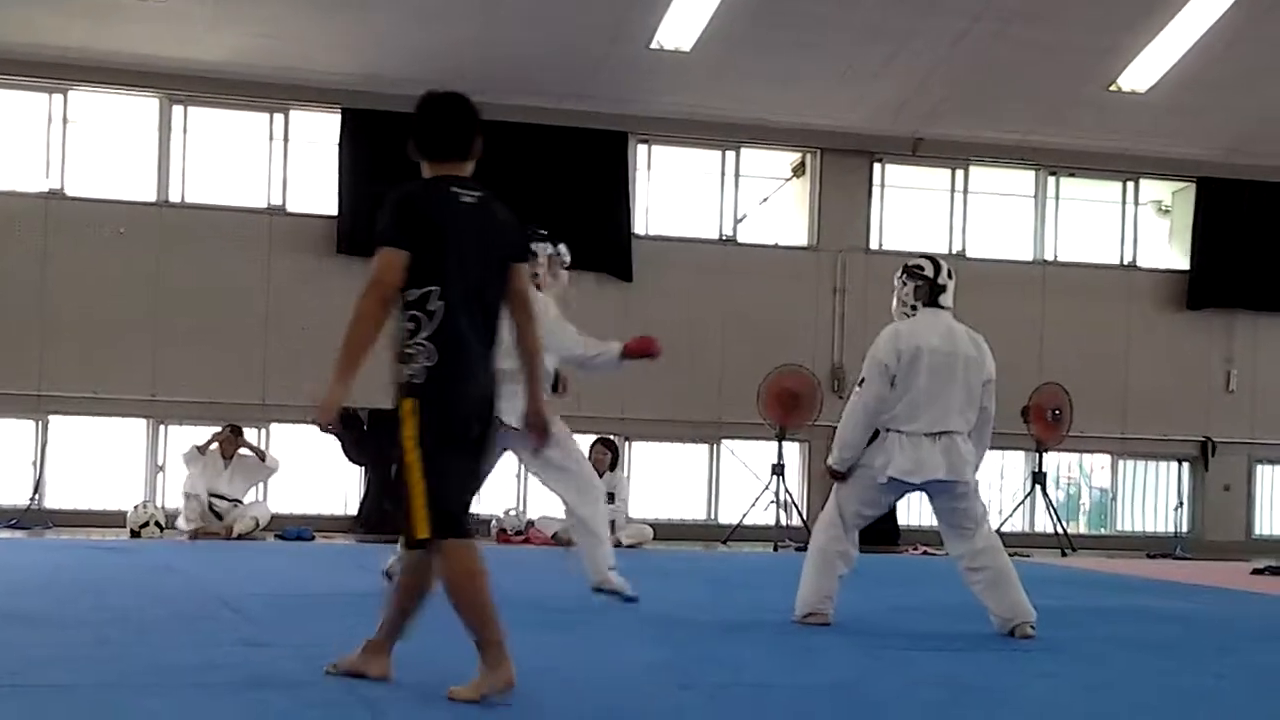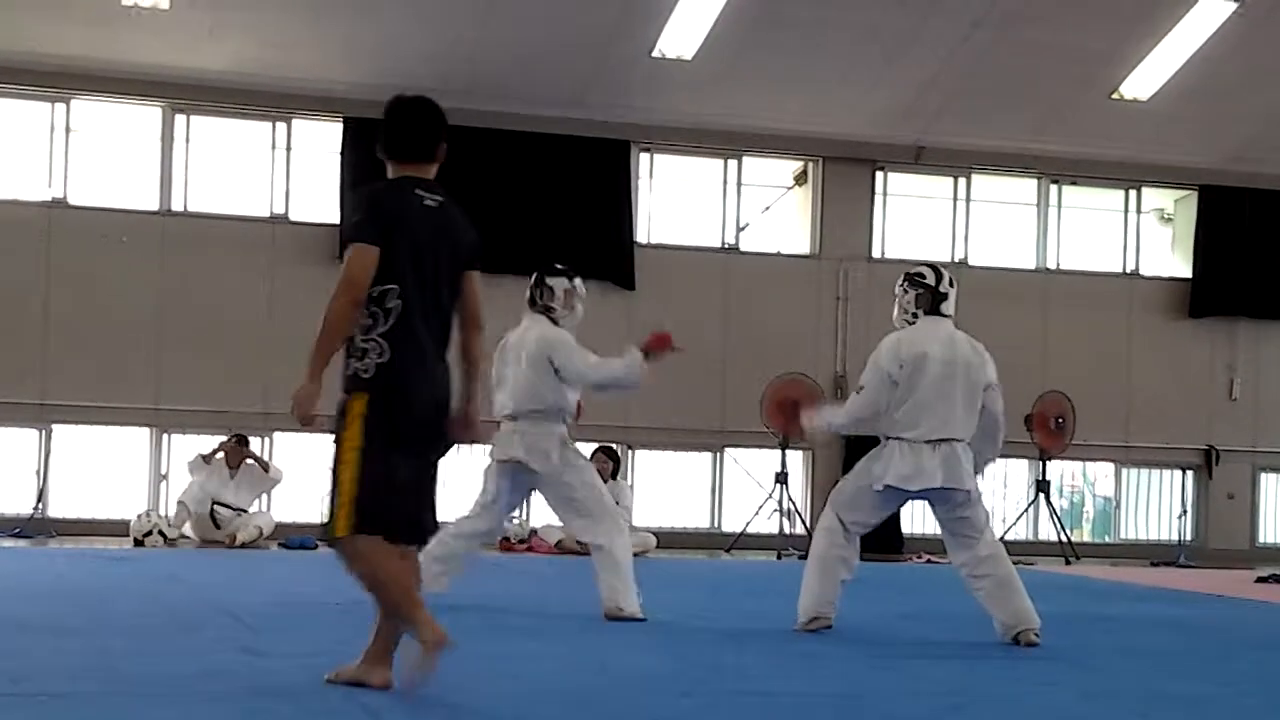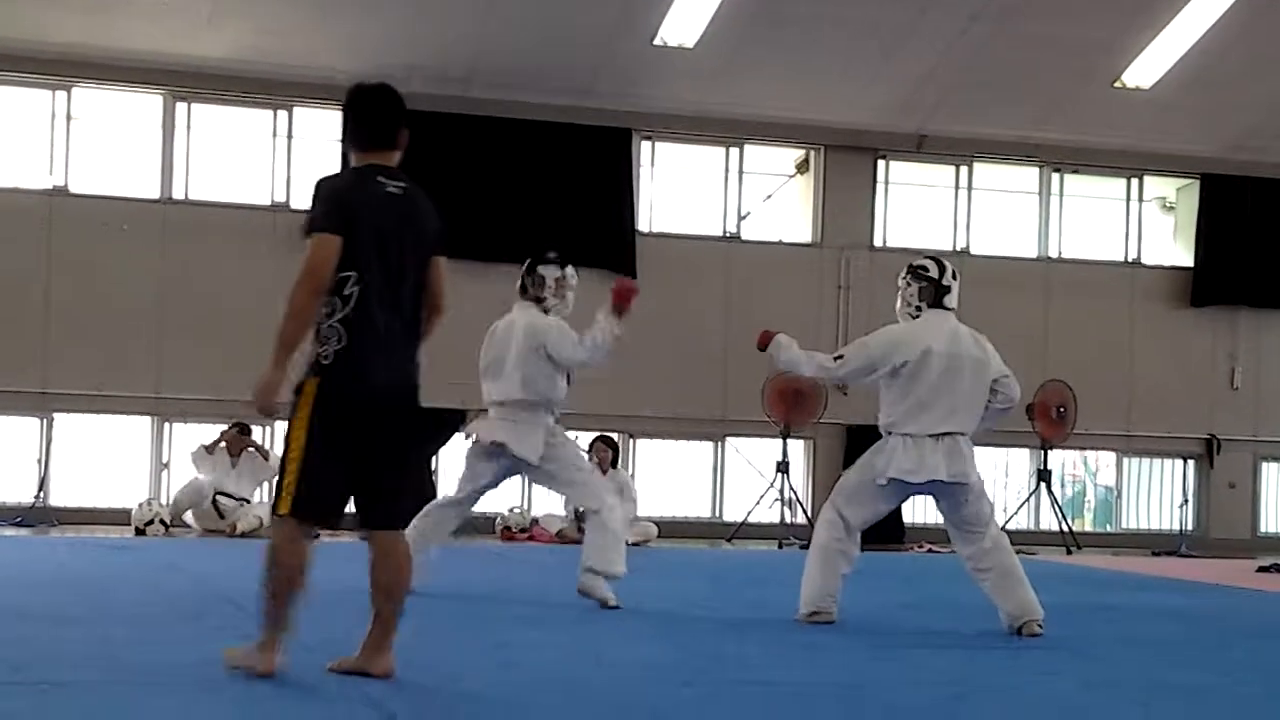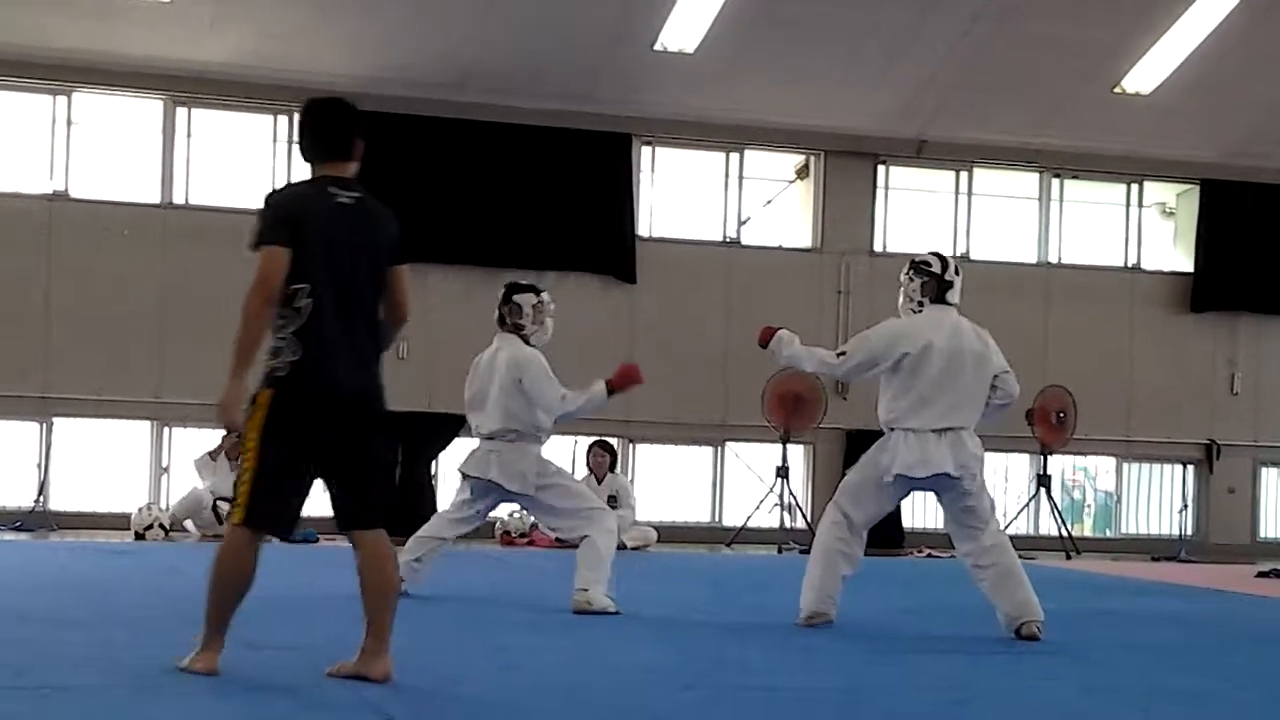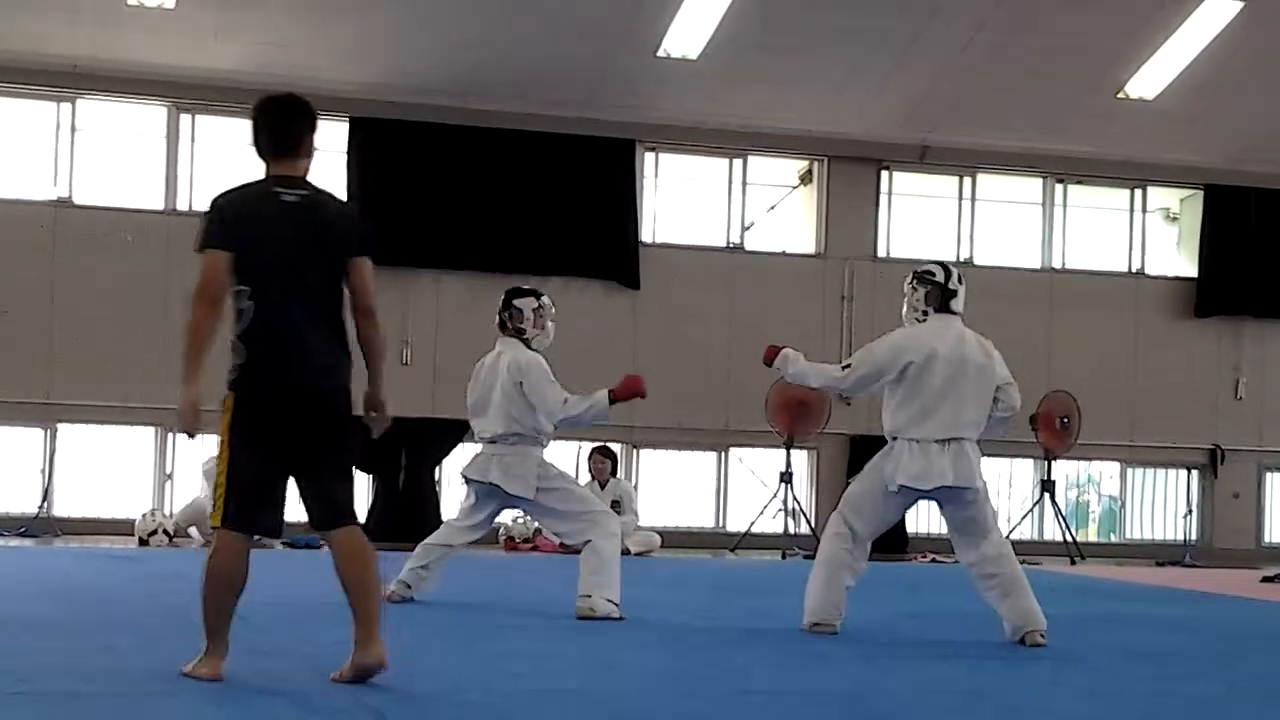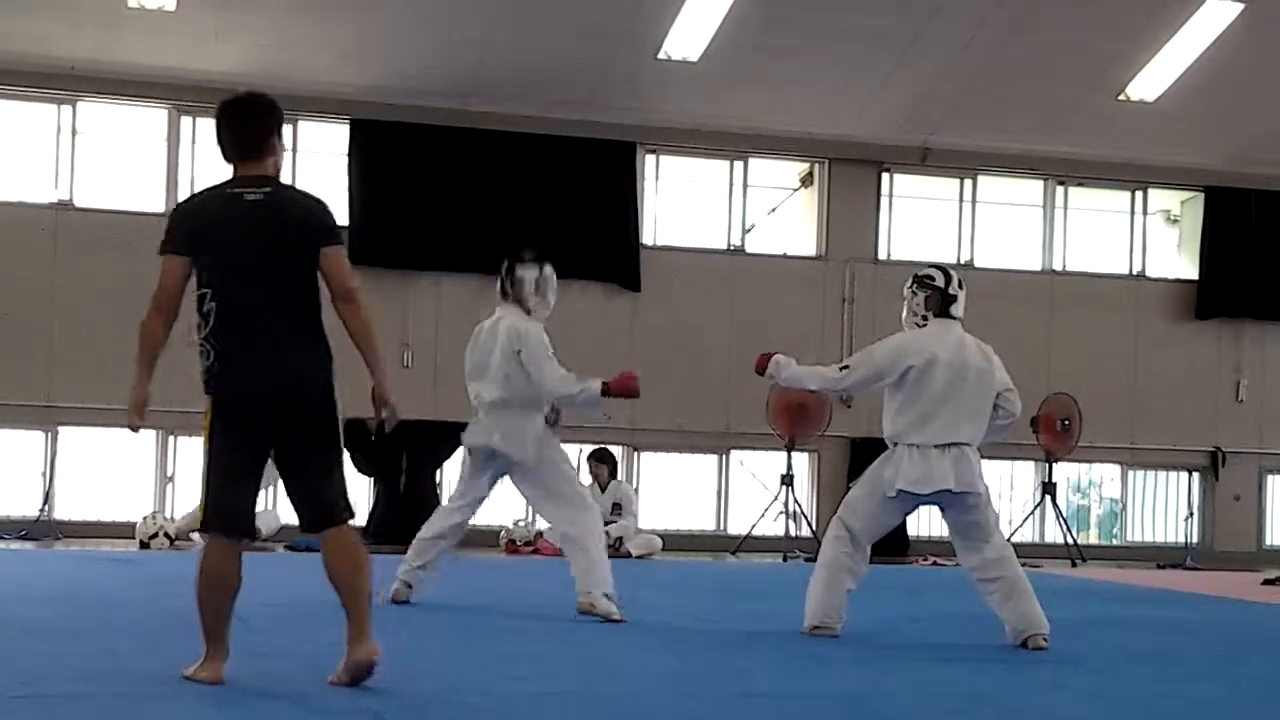
dt=0.2s
person 1, frame 1
left shoulder: (409, 204)
right shoulder: (500, 217)
left elbow: (377, 297)
right elbow: (523, 313)
left wrist: (339, 381)
right wrist: (535, 396)
left hip: (429, 390)
right hip: (477, 392)
left knee: (442, 536)
right knee: (431, 531)
left ankle: (495, 660)
right ankle: (378, 650)
person 1, frame 2
left shoulder: (376, 203)
right shoulder: (458, 222)
left elbow: (352, 293)
right elbow: (472, 321)
left wrist: (313, 376)
right wrist: (468, 399)
left hip: (380, 388)
right hip: (431, 393)
left knee: (354, 529)
right knee: (402, 536)
left ankle: (423, 628)
right ankle: (378, 659)
person 1, frame 3
left shoulder: (337, 192)
right shoulder: (422, 207)
left elbow: (315, 282)
right elbow: (434, 302)
left wrist: (277, 365)
left hip: (340, 376)
right hip: (398, 382)
left knee: (294, 515)
right knee: (387, 525)
left ankle: (266, 645)
right ankle: (379, 650)
person 1, frame 4
left shoulder: (287, 206)
right shoulder: (381, 218)
left elbow: (262, 296)
right elbow: (398, 312)
left wrist: (236, 381)
left hip: (296, 388)
right hip: (361, 391)
left knee: (247, 523)
right knee: (368, 524)
left ankle: (209, 648)
right ankle: (375, 651)
person 1, frame 5
left shoulder: (231, 209)
right shoulder: (340, 217)
left elbow: (207, 300)
right elbow: (366, 308)
left wrist: (190, 381)
right wrist: (377, 383)
left hip: (258, 389)
right hip: (326, 390)
left knee: (233, 528)
right knee: (340, 520)
left ankle: (213, 655)
right ankle: (368, 643)
person 1, frame 6
left shoulder: (193, 214)
right shoulder: (309, 211)
left elbow: (163, 306)
right elbow: (347, 297)
left wrist: (143, 380)
right wrist: (377, 374)
left hip: (234, 390)
right hip: (305, 388)
left knee: (224, 531)
right knee: (331, 519)
left ankle: (214, 657)
right ankle: (361, 641)
person 2, frame 1
left shoulder: (896, 337)
right shoulder: (975, 344)
left elbow: (867, 403)
right elbow: (983, 415)
left wrist: (841, 458)
right wrist: (970, 464)
left hip: (898, 452)
right hip: (952, 456)
left knee: (838, 518)
right knee: (974, 537)
left ankle: (815, 606)
right ankle: (1018, 617)
person 2, frame 2
left shoulder: (898, 345)
right shoulder: (974, 351)
left elbow: (864, 409)
right elbow: (993, 417)
left wrist: (817, 419)
right wrist: (981, 456)
left hip: (898, 459)
right hip: (952, 463)
left knee: (838, 521)
right knee: (978, 544)
left ankle: (817, 612)
right ankle: (1023, 624)
person 2, frame 3
left shoulder: (899, 338)
right shoulder: (978, 344)
left elbow: (835, 367)
right elbow: (1008, 394)
left wrist: (780, 347)
left hip: (900, 454)
right hip: (954, 457)
left knee: (840, 518)
right knee: (982, 536)
left ankle: (818, 606)
right ankle: (1025, 616)
person 2, frame 4
left shoulder: (902, 331)
right shoulder: (979, 339)
left elbow: (837, 363)
right elbow: (1007, 391)
left wrist: (782, 343)
left hip: (903, 449)
right hip: (957, 452)
left knee: (843, 519)
right knee: (982, 535)
left ankle: (817, 607)
right ankle: (1026, 617)
person 2, frame 5
left shoulder: (907, 341)
right shoulder: (984, 349)
left elbow: (844, 377)
right elbow: (1008, 402)
left wrist: (786, 361)
left hip: (907, 459)
right hip: (960, 463)
left knee: (847, 529)
right knee: (986, 544)
left ankle: (822, 616)
right ankle: (1029, 626)
person 2, frame 6
left shoulder: (906, 347)
right shoulder: (984, 354)
left elbow: (841, 377)
right elbow: (1009, 408)
left wrist: (778, 368)
left hip: (908, 465)
right hip: (961, 467)
left knee: (847, 532)
right knee: (988, 548)
left ankle: (823, 619)
right ankle: (1031, 629)
person 3, frame 1
right shoulder: (533, 302)
right elbow: (571, 348)
left wrist: (546, 376)
right wrist: (624, 350)
right hip: (520, 407)
right knee: (584, 487)
right ankle: (603, 572)
person 3, frame 2
left shoulder: (510, 341)
right shoulder: (554, 339)
right elbow: (599, 375)
right wrist: (644, 353)
left hip: (510, 444)
right hip: (546, 446)
left knee: (478, 524)
right knee: (606, 522)
right ankle: (621, 600)
person 3, frame 3
left shoulder: (500, 328)
right shoulder: (545, 326)
right elbow: (586, 355)
right wrist: (614, 312)
left hip: (495, 429)
right hip: (534, 435)
left knee: (456, 502)
right knee: (601, 500)
right ankle: (595, 575)
person 3, frame 4
left shoulder: (483, 360)
right shoulder: (527, 359)
right elbow: (561, 406)
right wrist: (611, 386)
left hip: (485, 459)
right hip: (521, 463)
left knee: (450, 522)
right knee: (598, 519)
left ankle: (399, 576)
right ankle: (590, 593)
person 3, frame 5
left shoulder: (484, 365)
right shoulder: (528, 362)
right elbow: (562, 410)
right wrist: (614, 396)
left hip: (487, 463)
right hip: (524, 466)
left knee: (461, 528)
right knee: (601, 523)
left ankle: (403, 584)
right ankle: (595, 599)
person 3, frame 6
left shoulder: (483, 331)
right shoulder: (528, 329)
right elbow: (556, 384)
right wrist: (608, 389)
left hip: (484, 431)
right hip: (523, 434)
left knee: (455, 510)
right knee: (577, 512)
left ankle: (406, 582)
right ankle: (595, 595)
